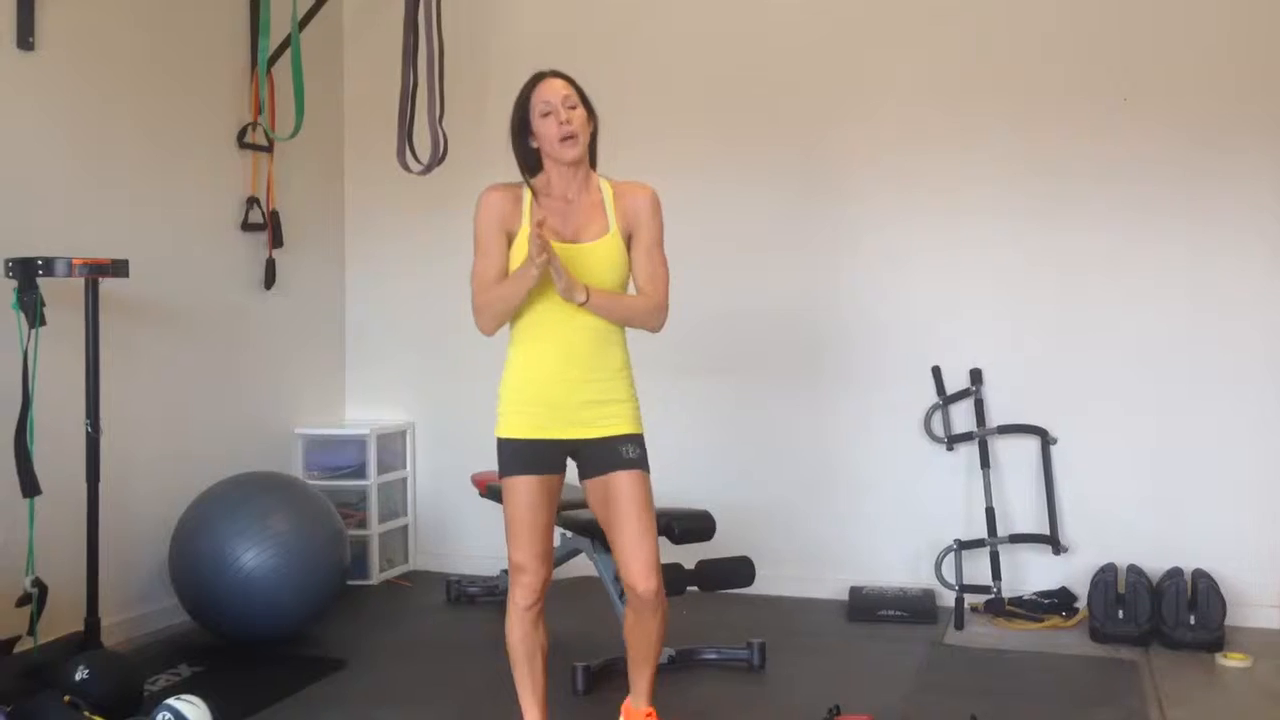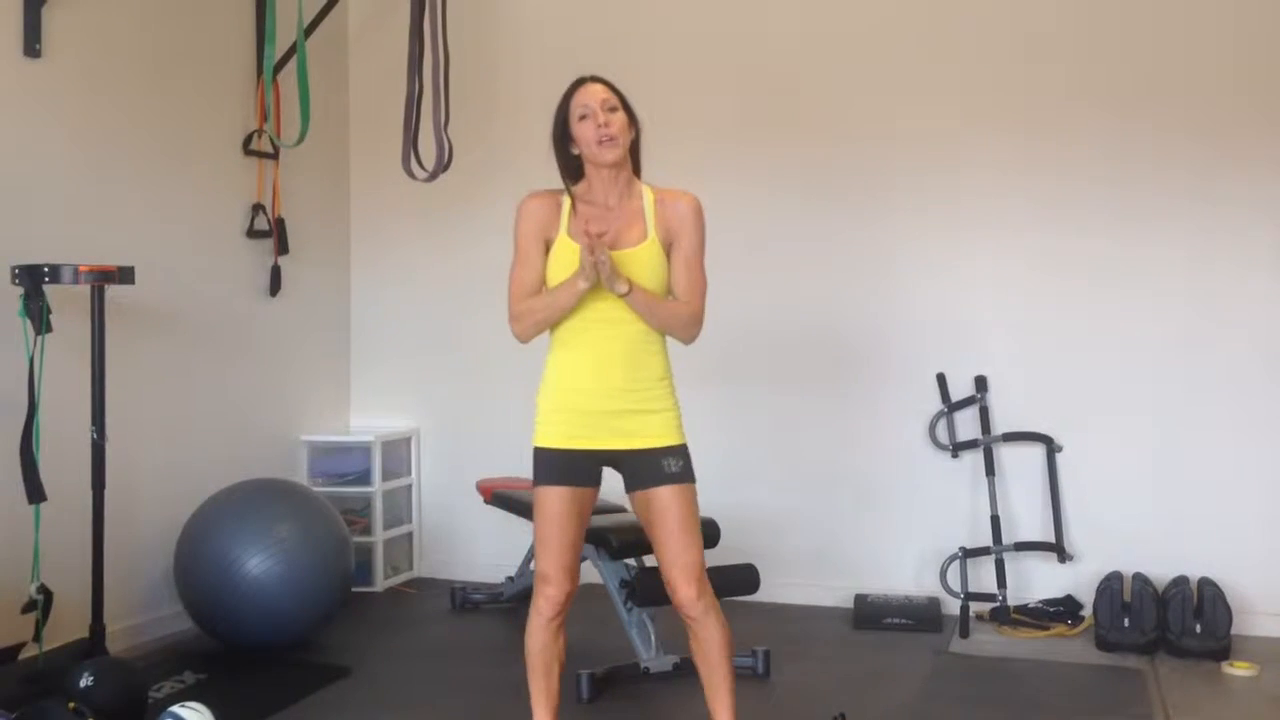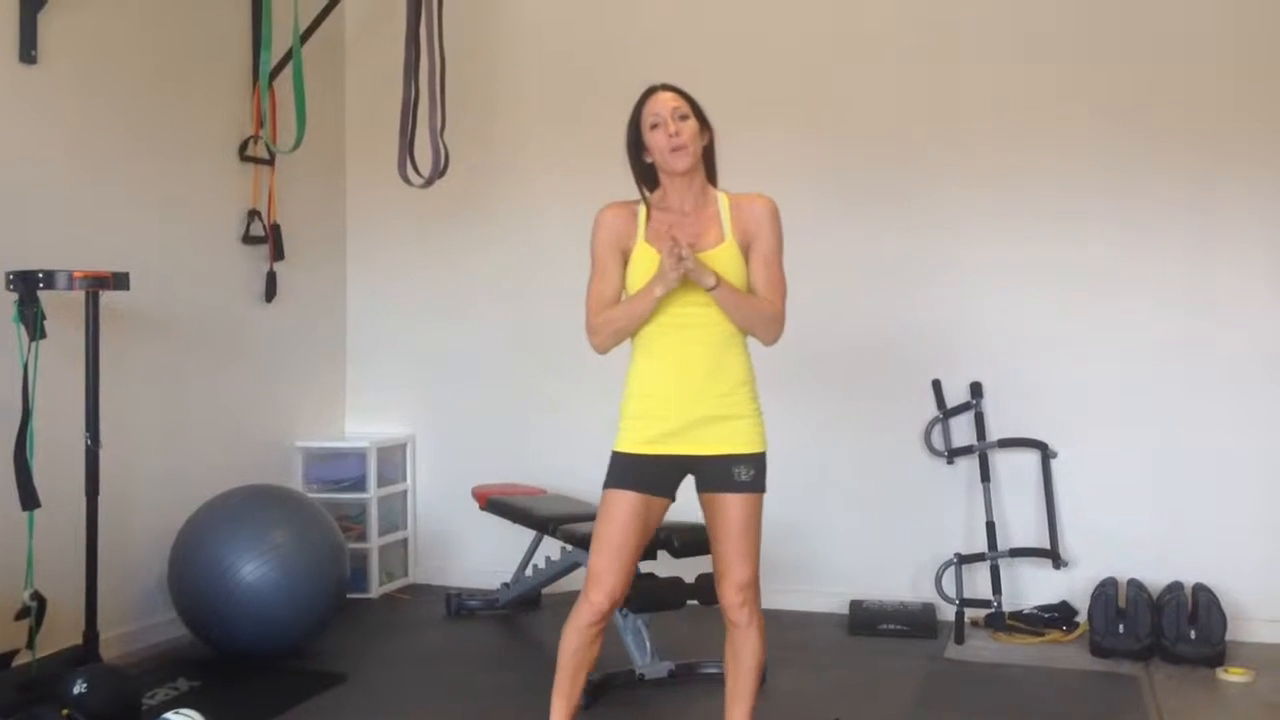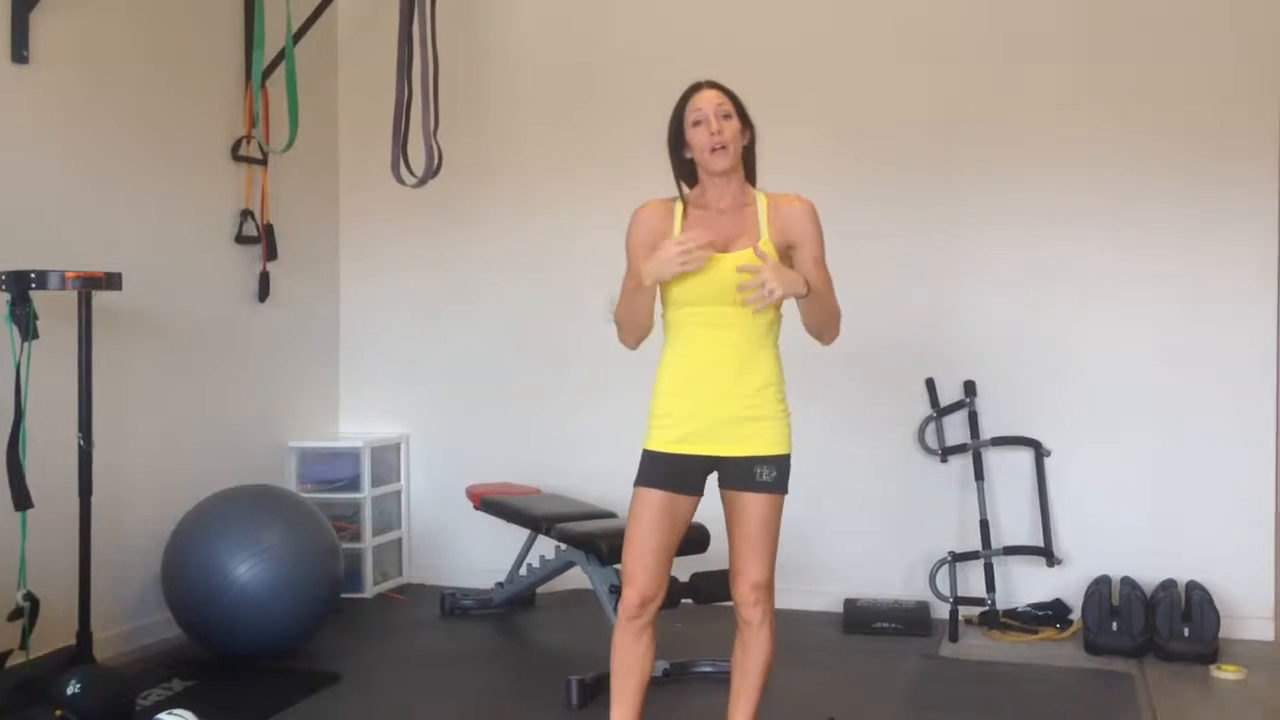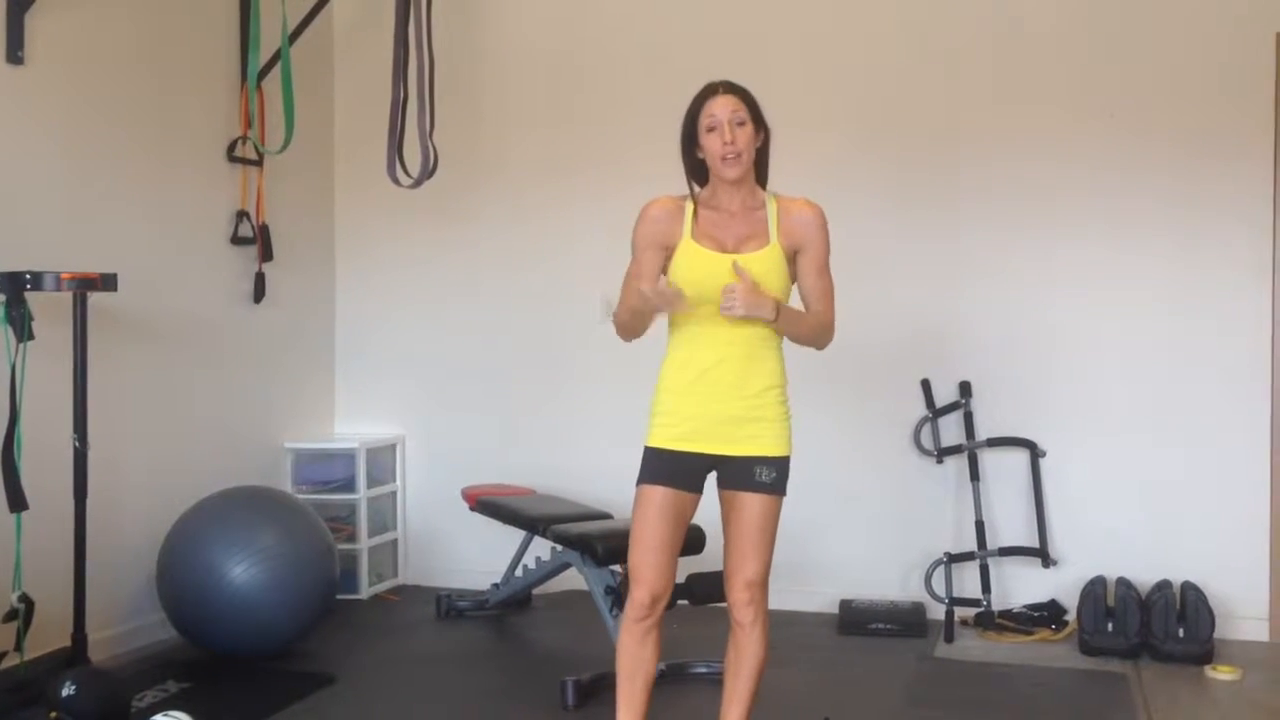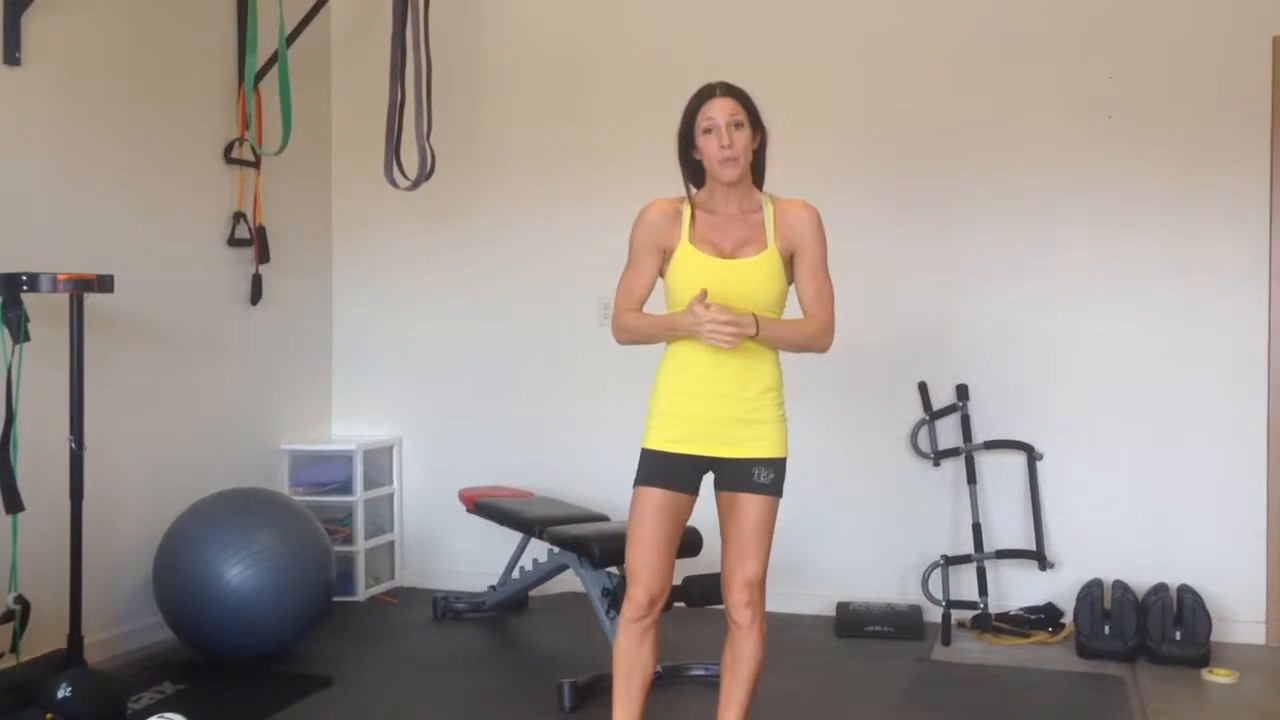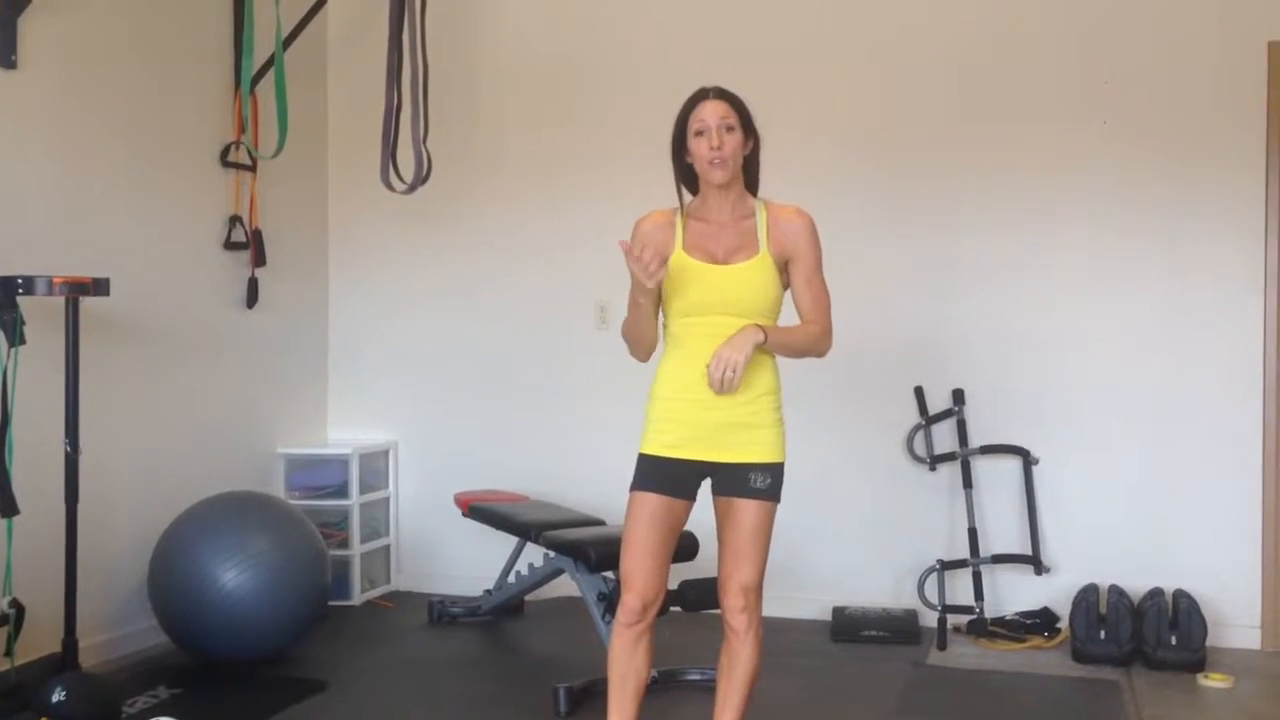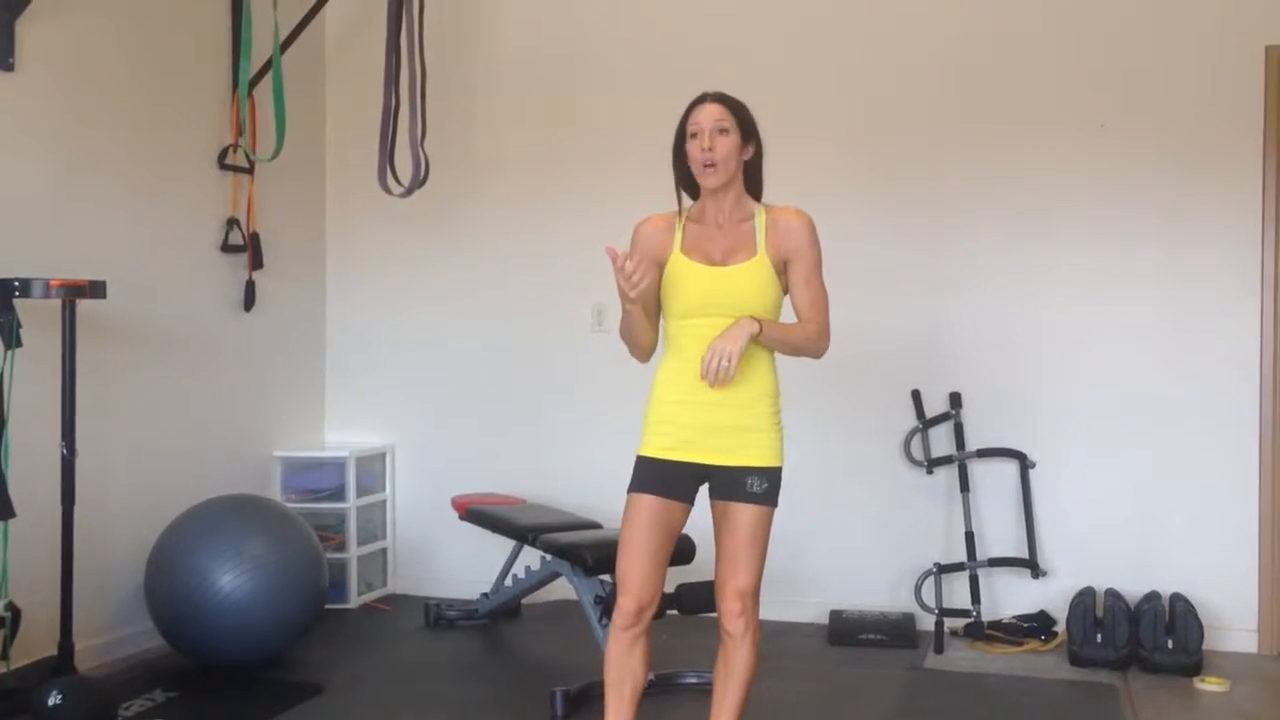
dt=0.4s
person 1, frame 1
left shoulder: (634, 201)
right shoulder: (502, 204)
left elbow: (654, 311)
right elbow: (486, 315)
left wrist: (575, 288)
right wrist: (534, 268)
left hip: (609, 413)
right hip: (530, 412)
left knee: (645, 583)
right knee: (528, 582)
person 1, frame 2
left shoulder: (676, 209)
right shoulder: (541, 211)
left elbow: (689, 322)
right elbow: (522, 322)
left wrist: (621, 281)
right wrist: (583, 279)
left hip: (651, 423)
right hip: (568, 423)
left knee: (691, 591)
right knee: (553, 592)
person 1, frame 3
left shoulder: (752, 212)
right shoulder: (618, 222)
left elbow: (770, 325)
right elbow: (600, 334)
left wrist: (706, 276)
right wrist: (662, 282)
left hip: (730, 429)
right hip: (648, 431)
left knee: (739, 598)
right knee: (598, 599)
person 1, frame 4
left shoulder: (789, 215)
right shoulder: (655, 218)
left elbow: (827, 328)
right elbow: (629, 336)
left wrist: (797, 285)
right wrist: (649, 278)
left hip: (756, 429)
right hip: (676, 428)
left knee: (753, 598)
right knee: (637, 597)
person 1, frame 5
left shoulder: (799, 219)
right shoulder: (664, 217)
left elbow: (822, 329)
right elbow: (625, 324)
left wrist: (765, 307)
right wrist: (648, 303)
left hip: (757, 429)
right hip: (678, 425)
left knee: (748, 599)
right knee: (645, 595)
person 1, frame 6
left shoulder: (795, 221)
right shoulder: (661, 219)
left elbow: (820, 331)
right elbow: (623, 324)
left wrist: (749, 323)
right wrist: (686, 322)
left hip: (754, 432)
right hip: (675, 427)
left knee: (744, 599)
right knee: (642, 596)
person 1, frame 7
left shoulder: (788, 226)
right shoulder: (656, 230)
left elbow: (819, 336)
right elbow: (640, 348)
left wrist: (755, 334)
right wrist: (642, 294)
left hip: (751, 438)
right hip: (671, 434)
left knee: (740, 605)
right knee: (636, 601)
person 1, frame 8
left shoulder: (788, 228)
right shoulder: (657, 232)
left elbow: (816, 338)
right elbow: (642, 348)
left wrist: (750, 325)
right wrist: (630, 302)
left hip: (748, 442)
right hip: (670, 437)
left knee: (737, 610)
right knee: (632, 605)
